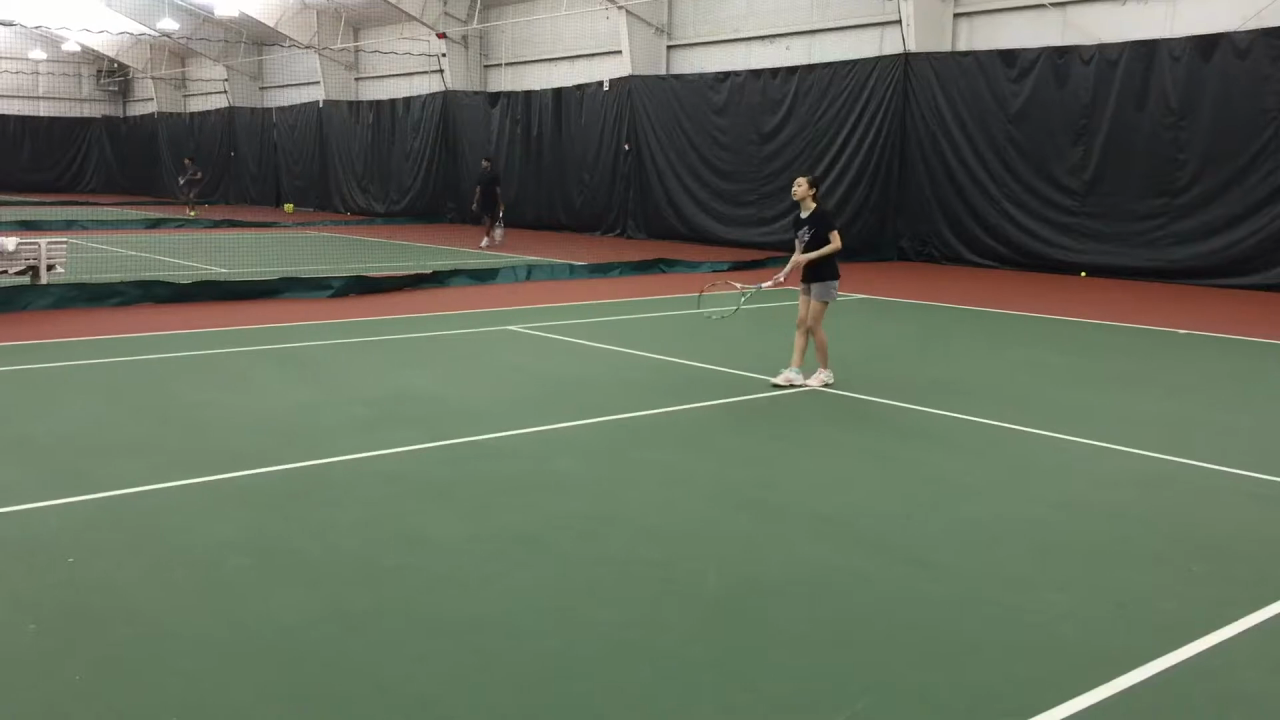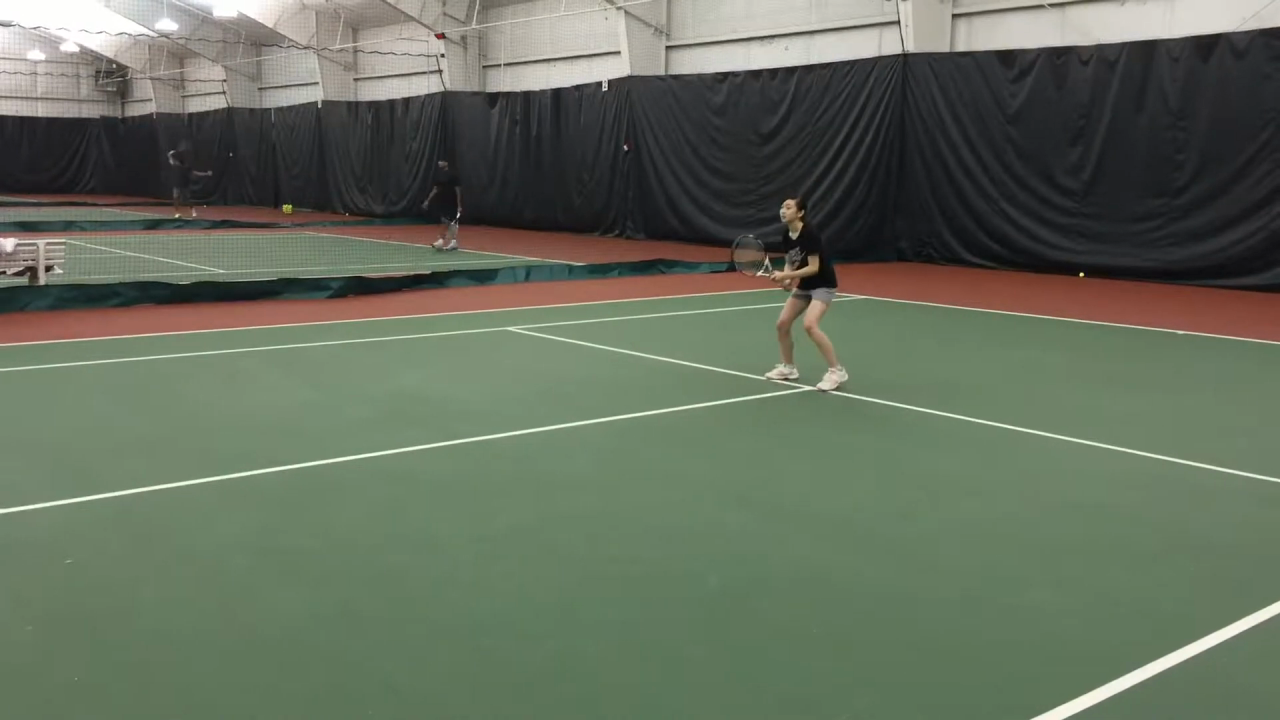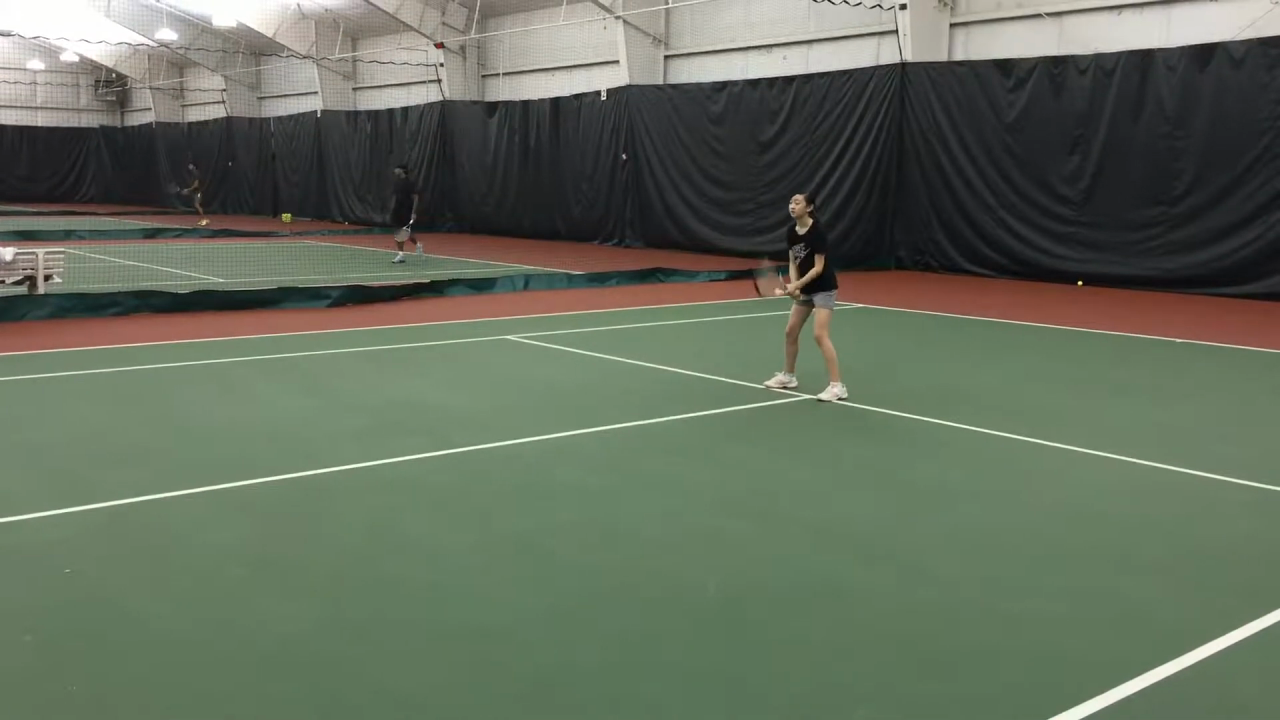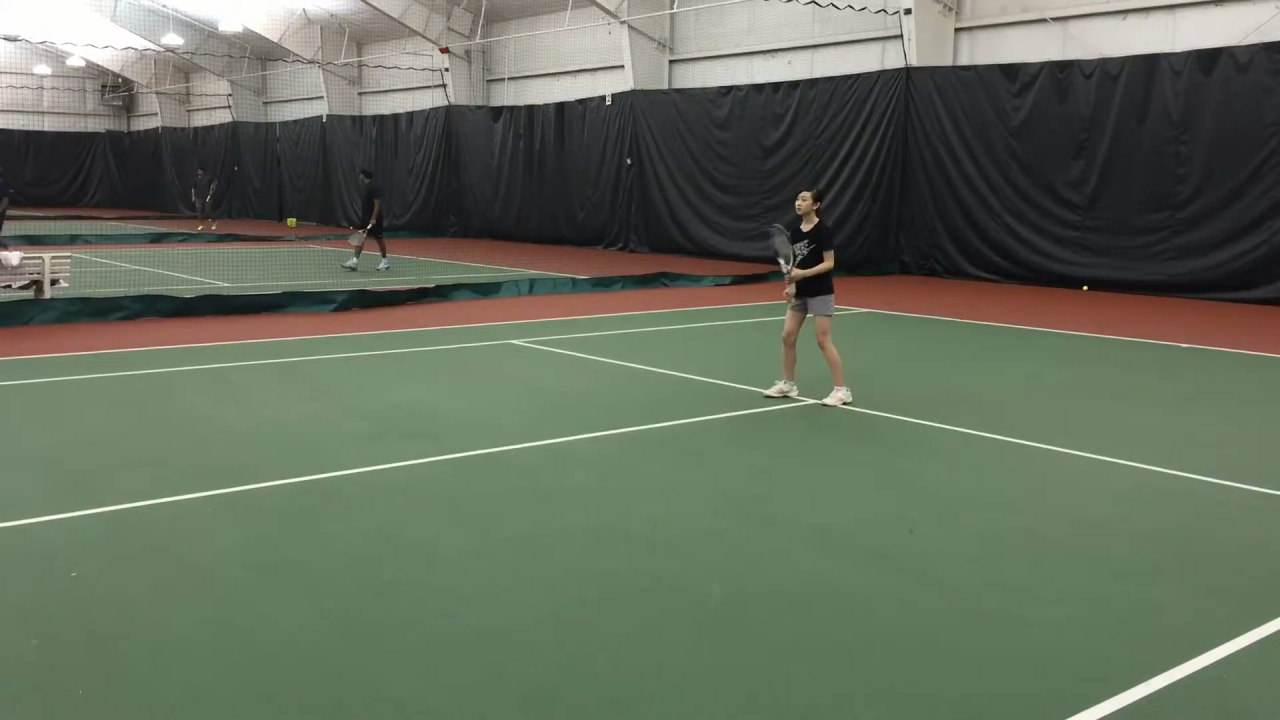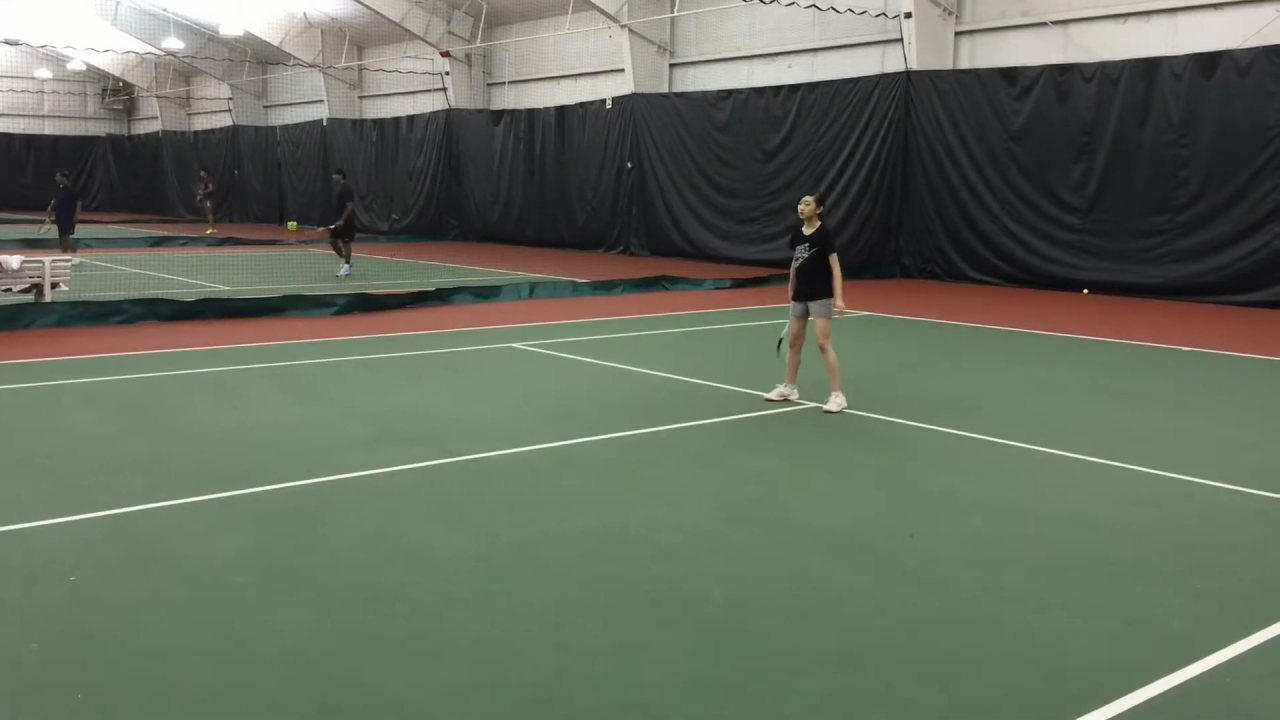
dt=1s
person 1, frame 1
left shoulder: (821, 215)
right shoulder: (797, 218)
left elbow: (837, 244)
left wrist: (809, 256)
right wrist: (785, 272)
left hip: (826, 277)
right hip: (808, 277)
left knee: (813, 324)
right knee: (801, 324)
left ankle: (825, 372)
right ankle: (794, 372)
person 1, frame 2
left shoulder: (810, 234)
right shoulder: (786, 235)
left elbow: (813, 268)
left wrist: (786, 276)
right wrist: (787, 279)
left hip: (823, 285)
right hip: (804, 285)
left knee: (810, 325)
right knee: (782, 324)
left ankle: (836, 370)
right ankle: (788, 368)
person 1, frame 3
left shoulder: (817, 231)
right shoulder: (791, 232)
left elbow: (819, 267)
right elbow: (793, 263)
left wrist: (796, 285)
right wrist: (792, 285)
left hip: (824, 288)
right hip: (804, 289)
left knee: (820, 335)
right knee: (791, 331)
left ankle: (837, 386)
right ankle: (788, 376)
person 1, frame 4
left shoulder: (822, 230)
right shoulder: (795, 231)
left elbow: (829, 263)
left wrist: (803, 274)
right wrist: (791, 284)
left hip: (820, 293)
right hip: (800, 293)
left knee: (823, 340)
right knee: (788, 337)
left ankle: (841, 390)
right ankle: (788, 384)
person 1, frame 5
left shoulder: (824, 234)
right shoulder: (796, 234)
left elbow: (835, 267)
left wrist: (839, 297)
right wrist: (790, 289)
left hip: (821, 296)
right hip: (800, 295)
left knee: (824, 344)
right knee: (794, 340)
left ankle: (838, 395)
right ankle: (789, 388)
